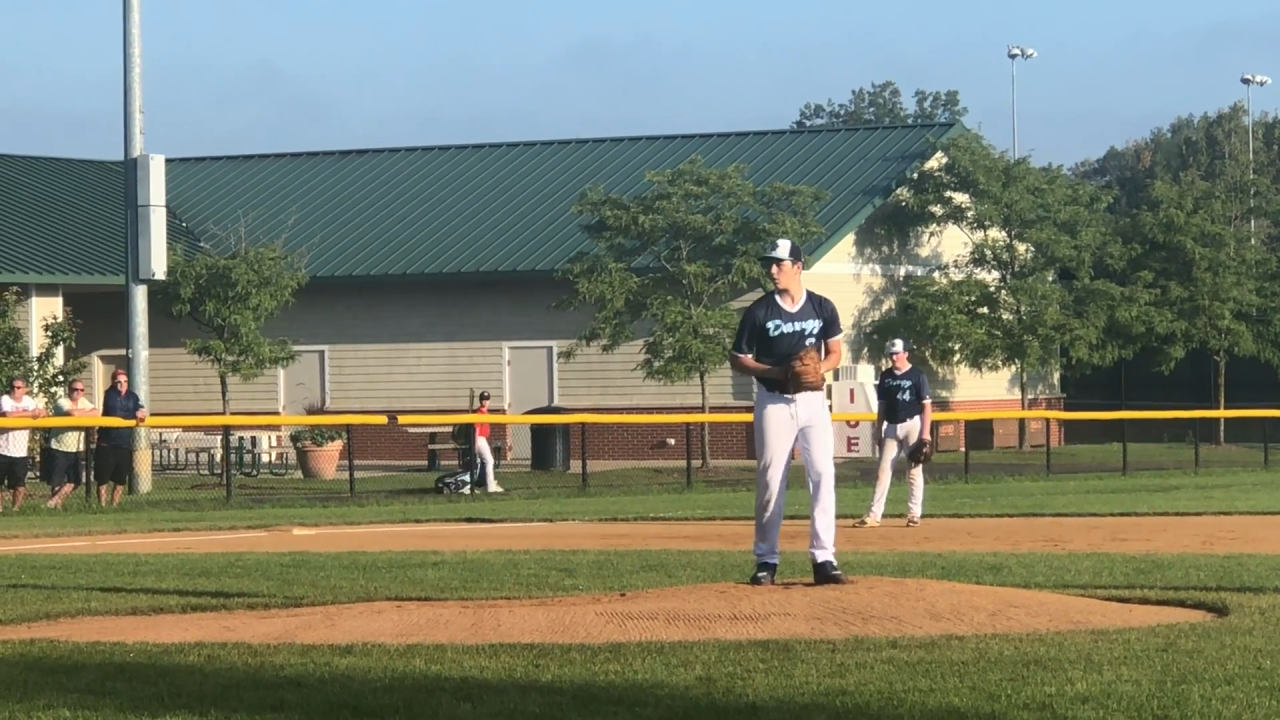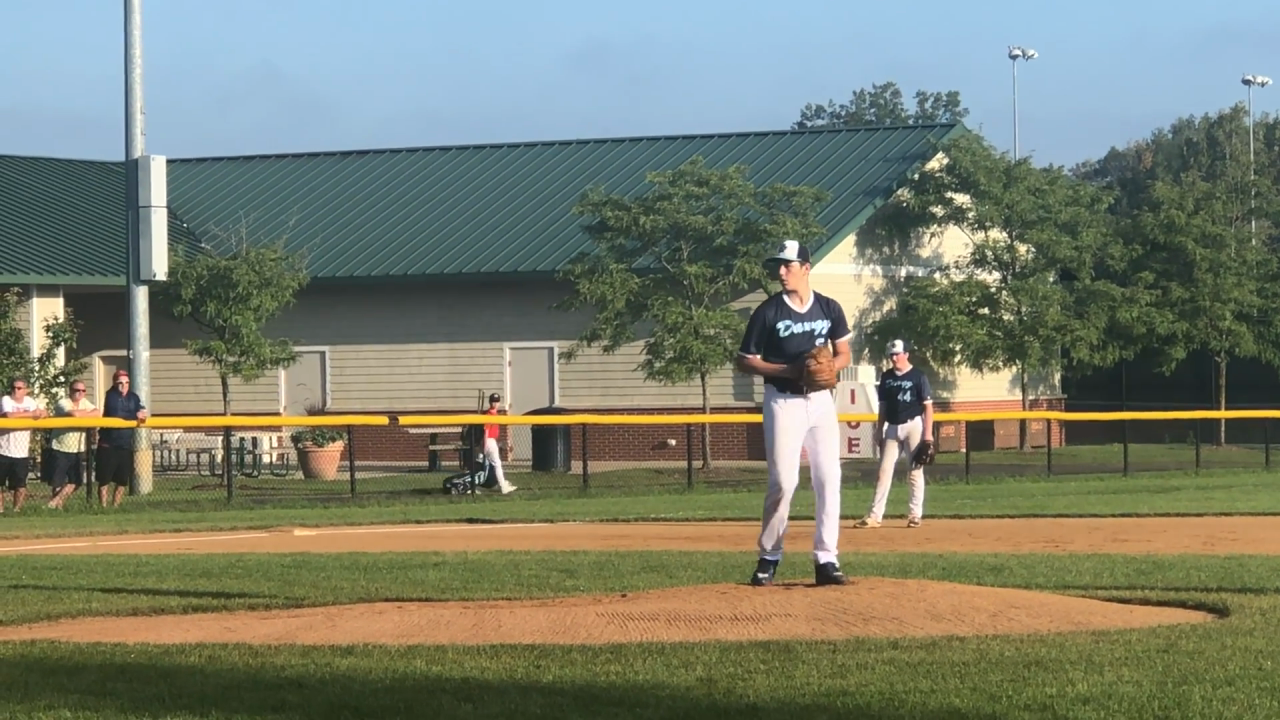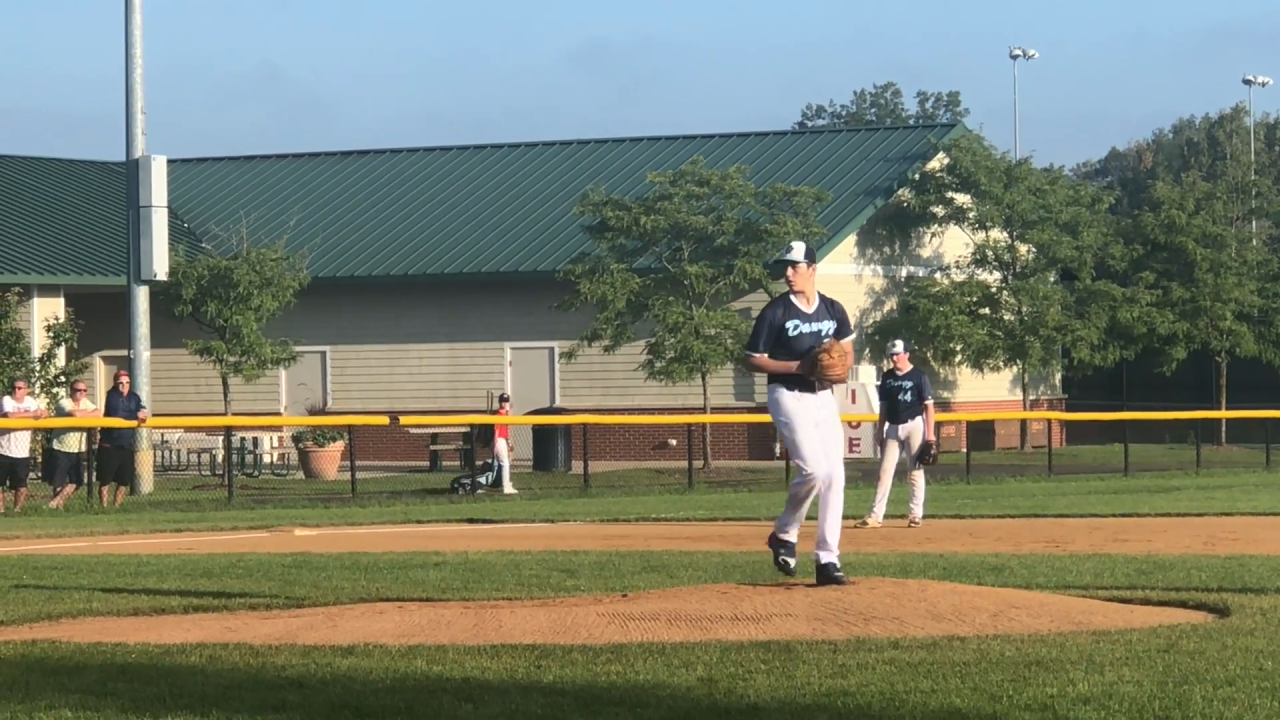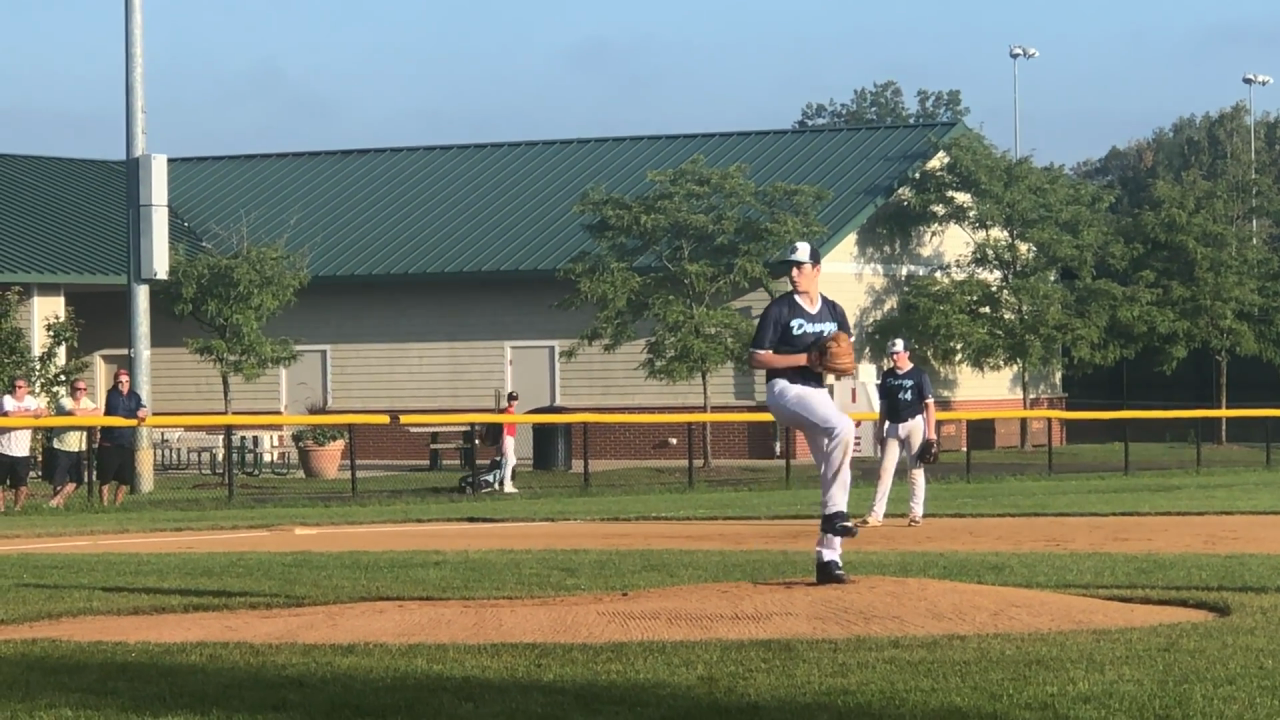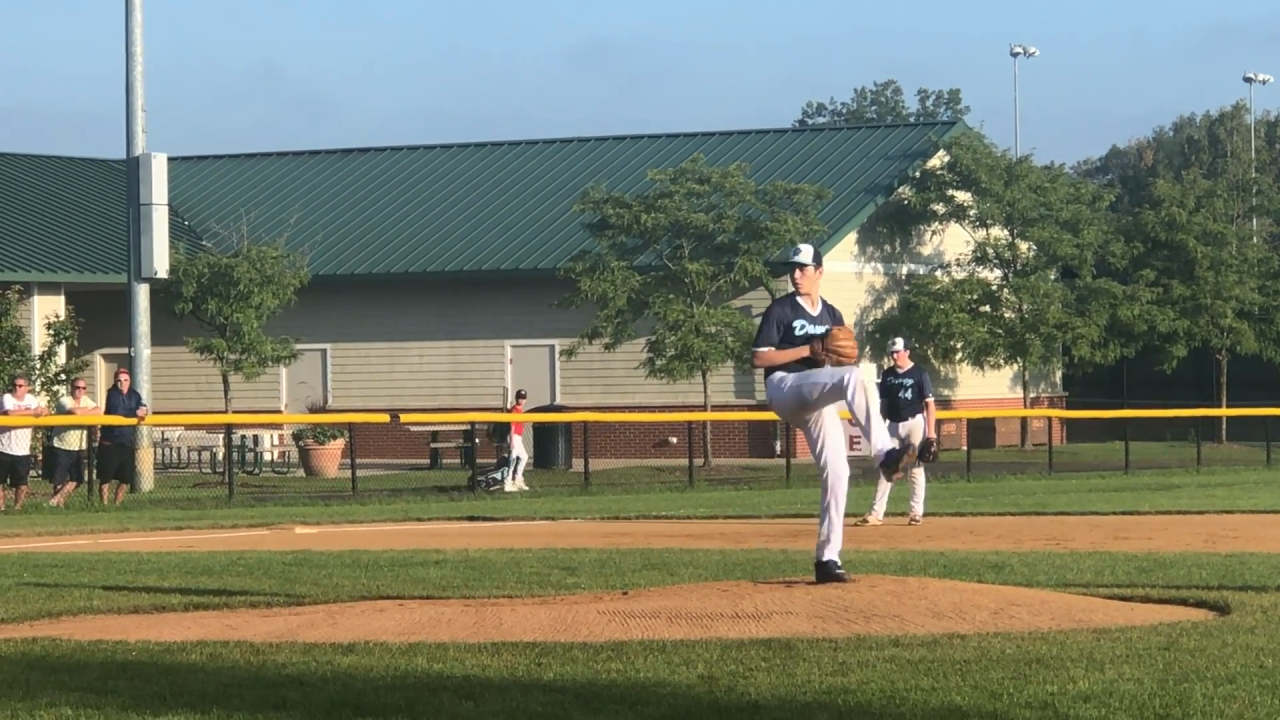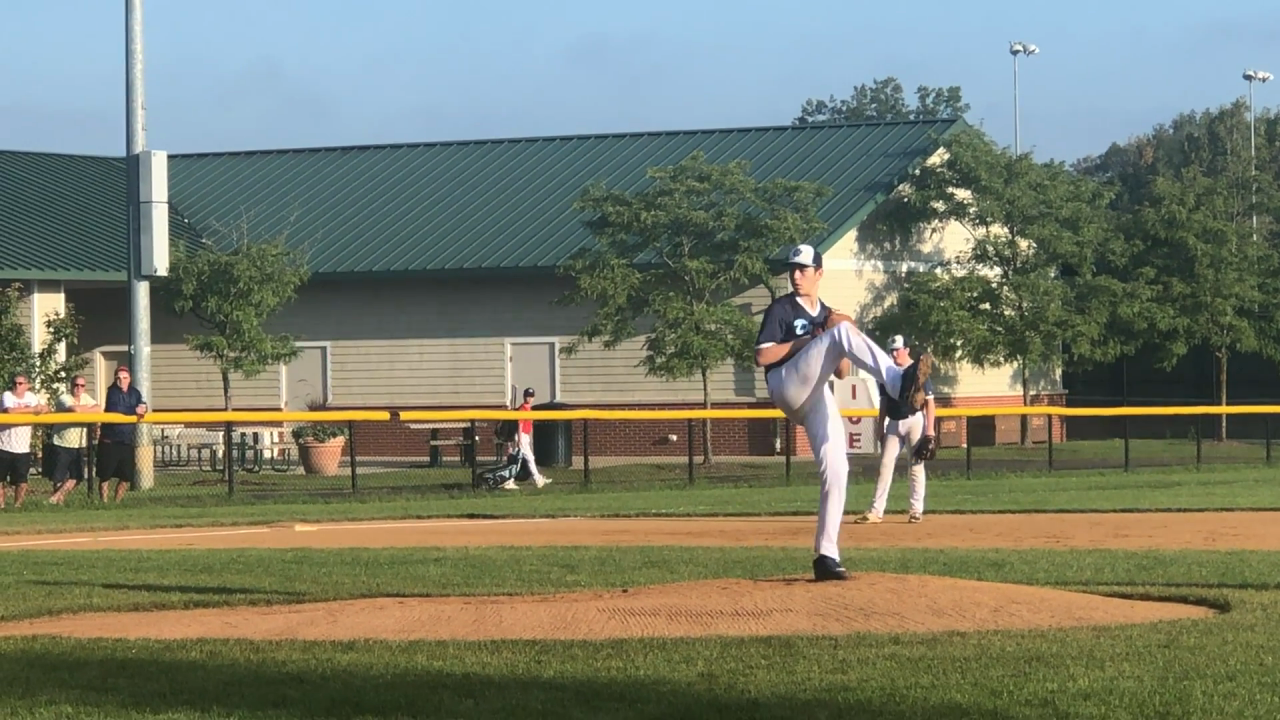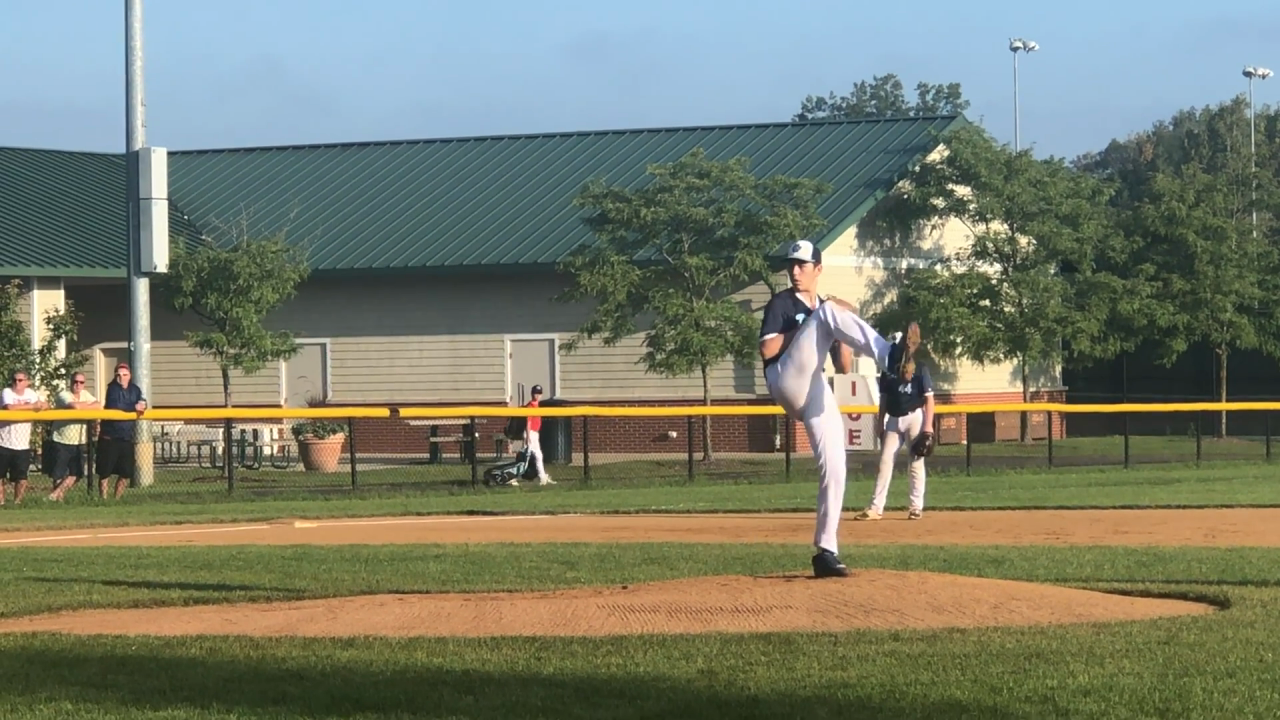
dt=0.1s
person 1, frame 1
left shoulder: (822, 307)
right shoulder: (758, 311)
left elbow: (835, 353)
right elbow: (738, 359)
left wrist: (817, 369)
right wrist: (775, 372)
left hip: (813, 399)
right hip: (773, 401)
left knee: (823, 476)
right knee: (770, 484)
left ankle: (823, 559)
right ankle: (766, 560)
person 1, frame 2
left shoulder: (830, 308)
right shoulder: (767, 311)
left elbow: (844, 354)
right elbow: (745, 361)
right wrist: (788, 369)
left hip: (821, 398)
right hip: (783, 400)
left knee: (830, 477)
right knee: (781, 481)
left ankle: (826, 560)
right ankle: (769, 555)
person 1, frame 3
left shoulder: (833, 310)
right shoulder: (774, 311)
left elbow: (847, 355)
right elbow: (753, 360)
right wrist: (797, 366)
left hip: (823, 398)
right hip: (788, 396)
left knee: (834, 478)
right knee: (814, 471)
left ankle: (827, 560)
right ankle: (784, 535)
person 1, frame 4
left shoulder: (834, 311)
right shoulder: (776, 310)
right elbow: (758, 359)
right wrist: (805, 359)
left hip: (820, 394)
right hip: (786, 392)
left knee: (834, 470)
right knee: (843, 429)
left ankle: (828, 558)
right ankle: (833, 513)
person 1, frame 5
left shoulder: (832, 314)
right shoulder: (779, 310)
right elbow: (759, 358)
right wrist: (808, 349)
left hip: (825, 397)
right hip: (785, 389)
left knee: (837, 473)
right knee: (852, 379)
left ankle: (828, 558)
right ankle: (885, 453)
person 1, frame 6
left shoulder: (828, 314)
right shoulder: (780, 308)
left elbow: (842, 370)
right elbow: (763, 357)
left wrist: (842, 345)
right wrist: (814, 334)
left hip: (817, 393)
right hip: (787, 386)
left knee: (836, 471)
right knee: (843, 329)
left ankle: (826, 556)
right ankle: (900, 382)
person 1, frame 7
left shoulder: (827, 307)
right shoulder: (780, 303)
left elbow: (844, 366)
right elbow: (767, 349)
left wrist: (842, 337)
right wrist: (819, 326)
left hip: (816, 388)
right hip: (786, 380)
left knee: (834, 467)
right knee: (831, 311)
left ankle: (826, 551)
right ankle: (892, 356)
